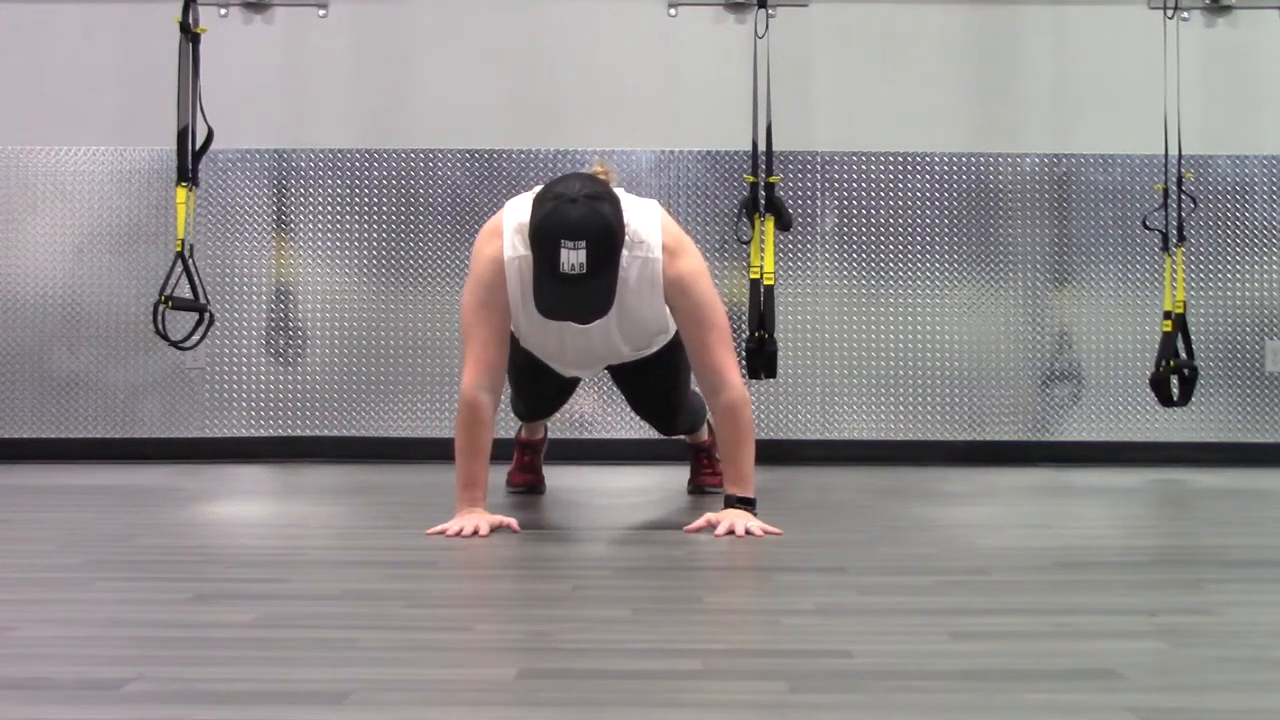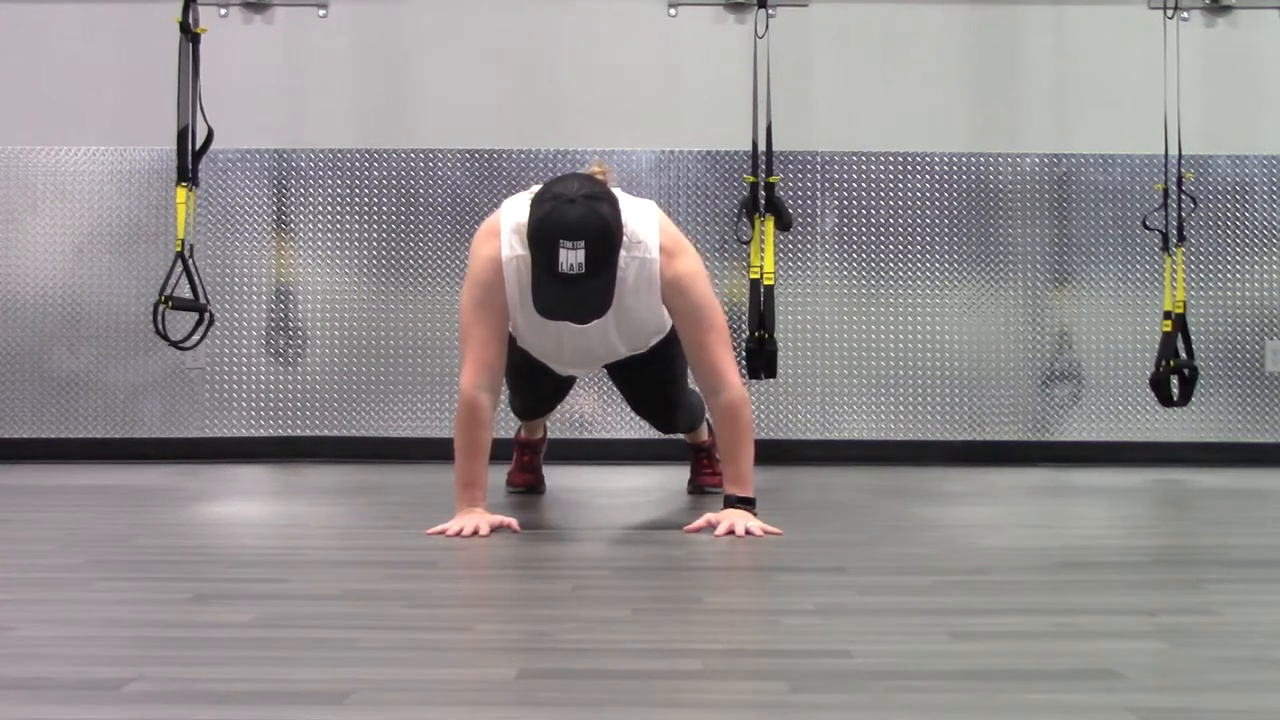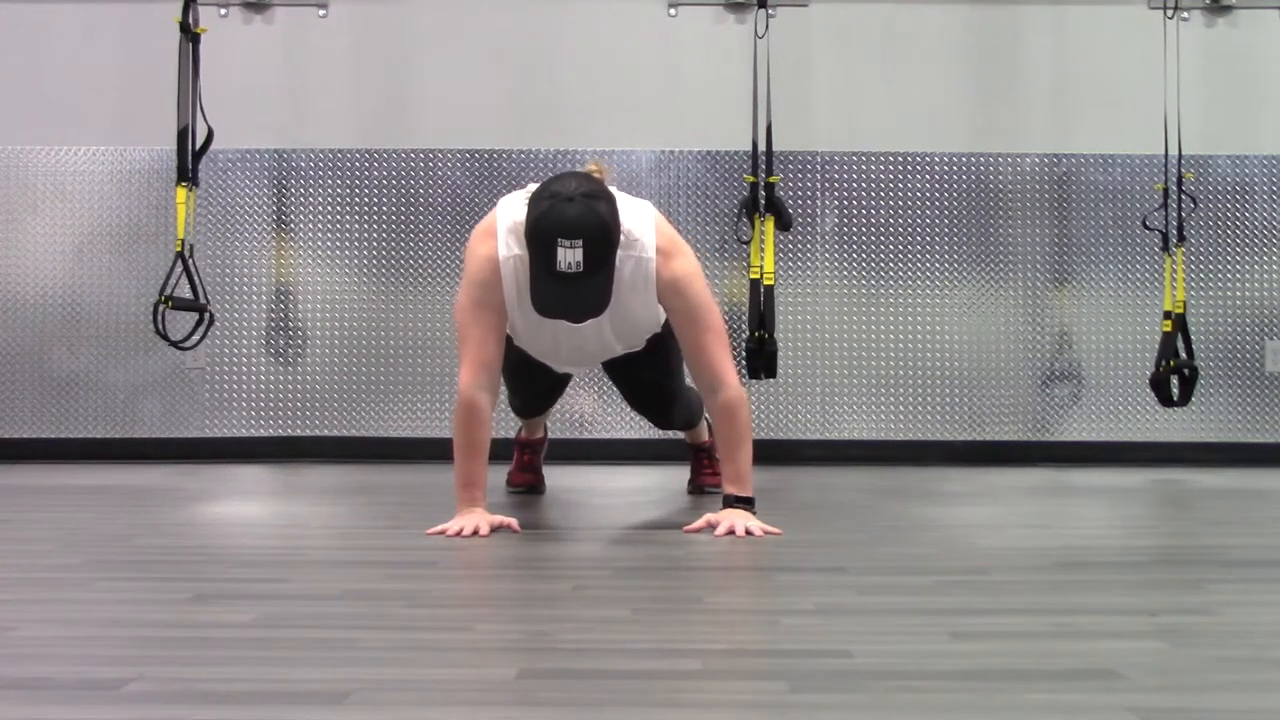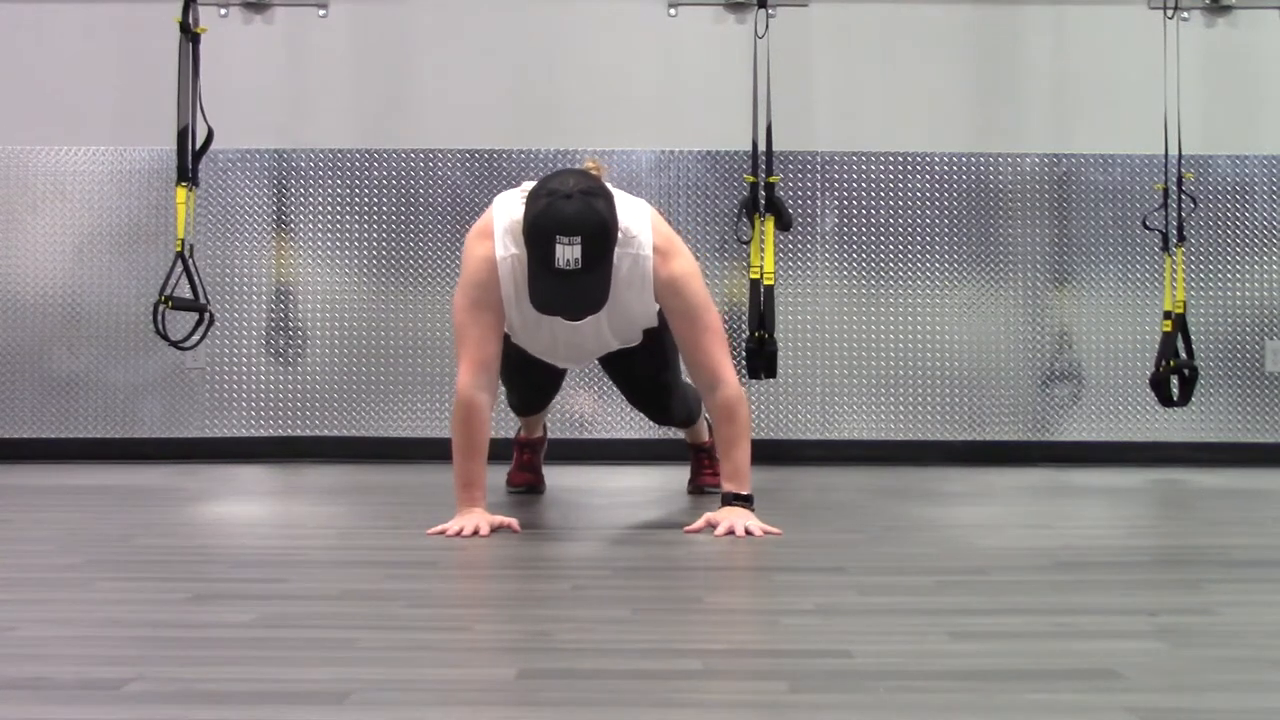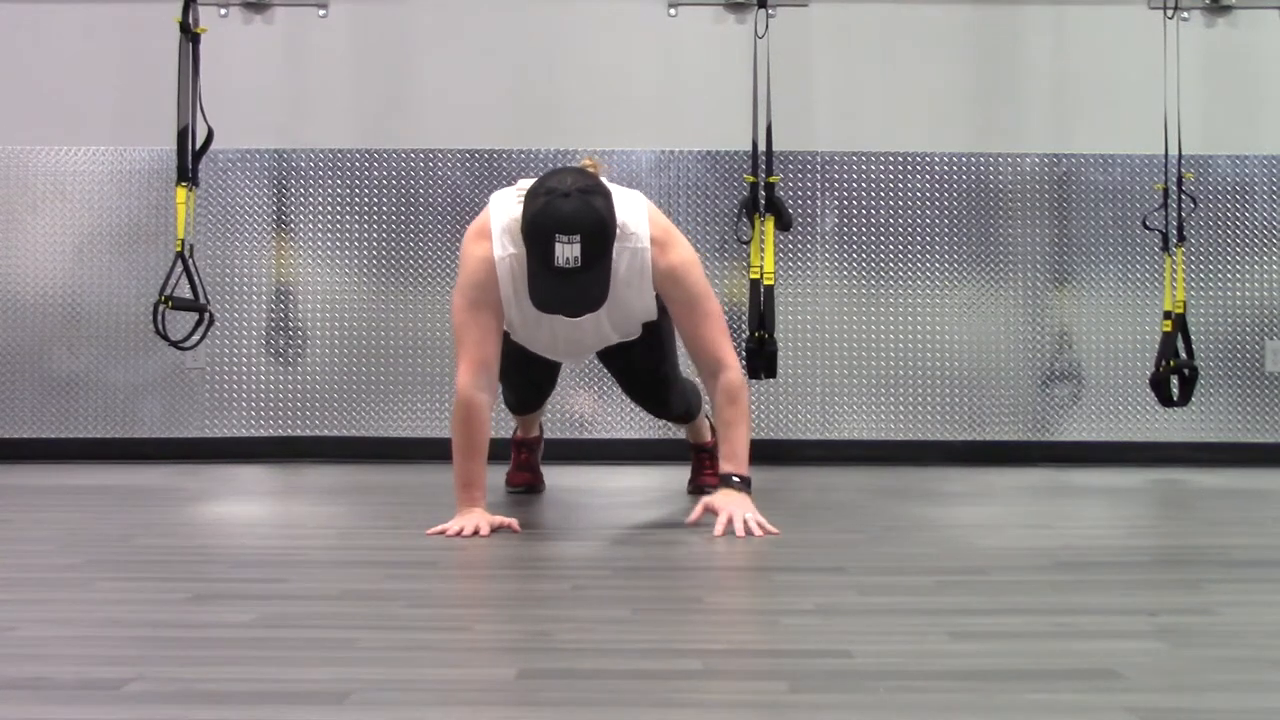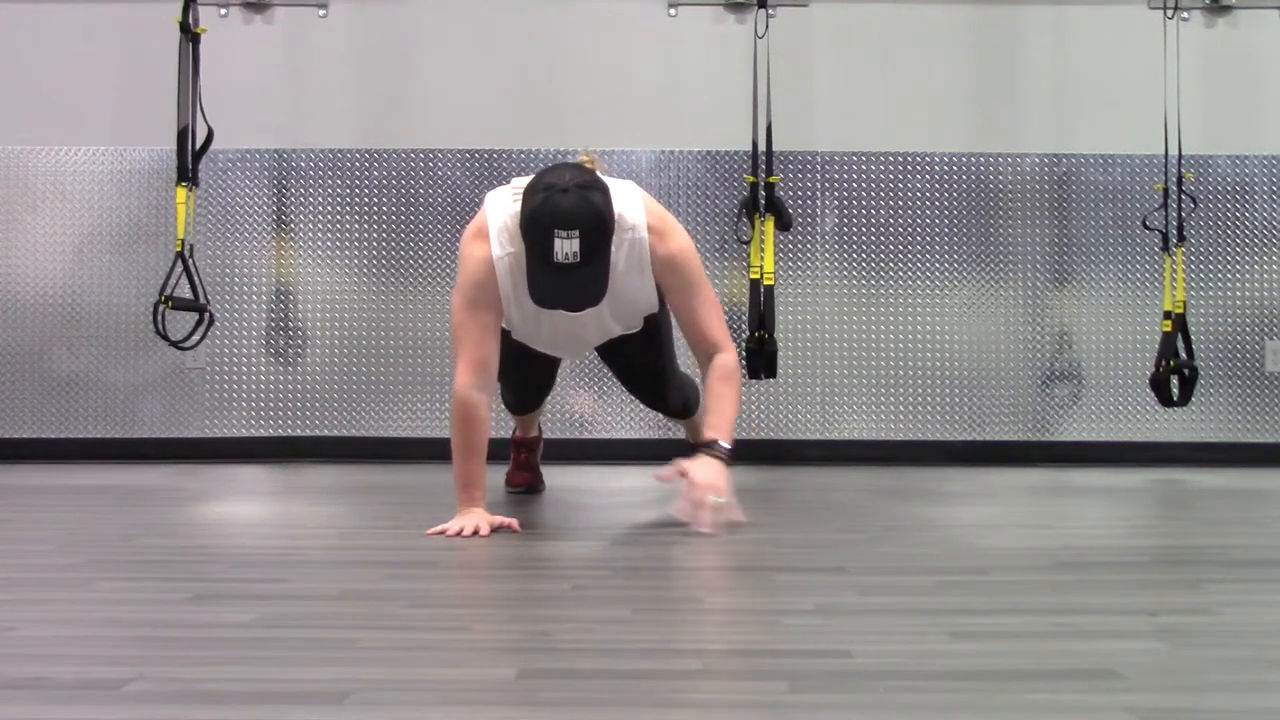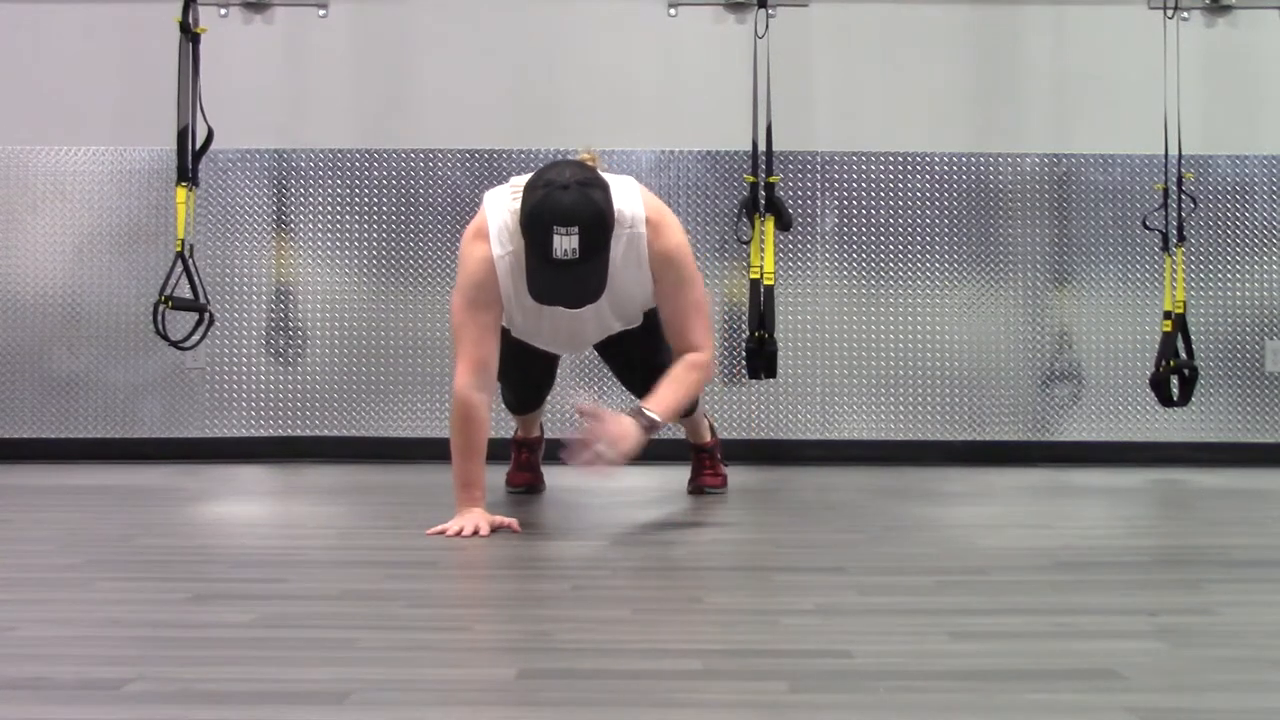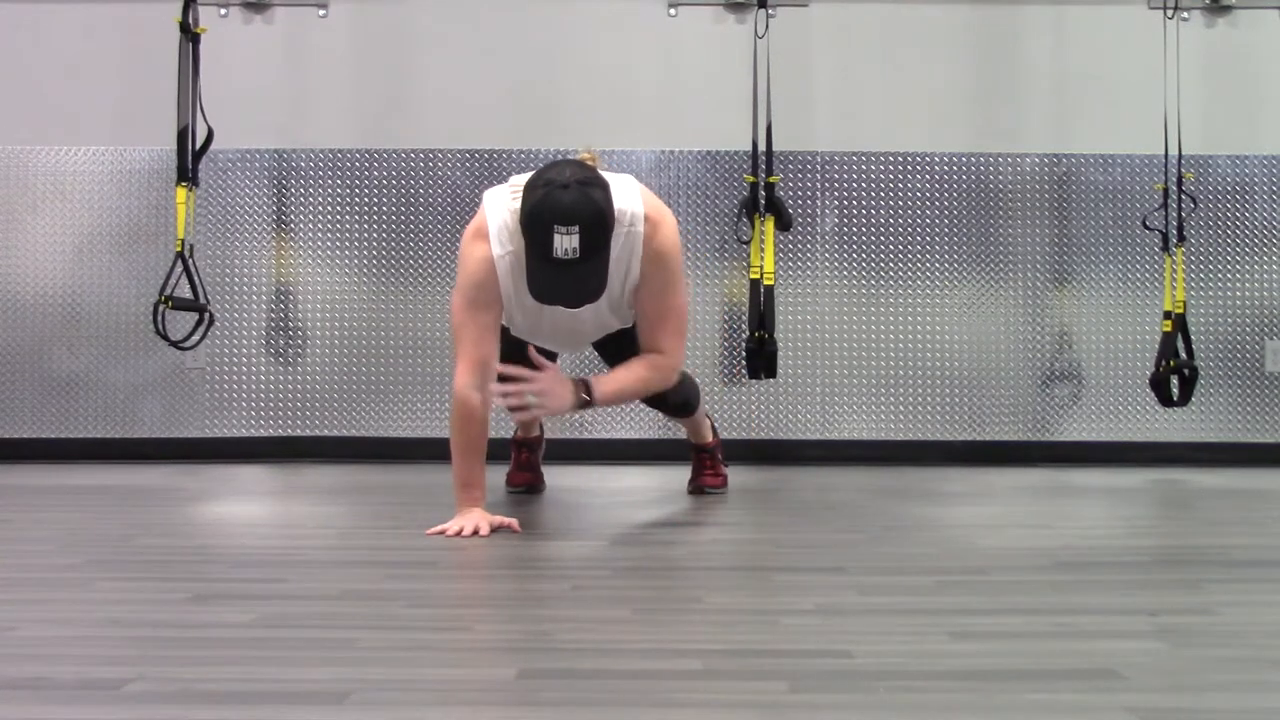
dt=0.1s
person 1, frame 1
left shoulder: (667, 250)
right shoulder: (499, 245)
left elbow: (726, 386)
right elbow: (479, 385)
left wrist: (740, 503)
right wrist: (471, 505)
right knee: (532, 402)
left ankle: (703, 440)
right ankle: (531, 439)
person 1, frame 2
left shoulder: (664, 250)
right shoulder: (497, 245)
left elbow: (725, 385)
right elbow: (477, 385)
left wrist: (739, 502)
right wrist: (471, 505)
right knee: (529, 397)
left ankle: (703, 440)
right ankle: (530, 439)
person 1, frame 3
left shoulder: (660, 251)
right shoulder: (493, 244)
left elbow: (723, 384)
right elbow: (475, 384)
left wrist: (738, 501)
right wrist: (471, 506)
right knee: (528, 398)
left ankle: (702, 440)
right ankle: (531, 439)
person 1, frame 4
left shoulder: (657, 249)
right shoulder: (490, 243)
left elbow: (721, 382)
right elbow: (474, 384)
left wrist: (736, 500)
right wrist: (470, 506)
left knee: (661, 399)
right knee: (526, 393)
left ankle: (702, 440)
right ankle: (530, 439)
person 1, frame 5
left shoulder: (655, 241)
right shoulder: (489, 241)
left elbow: (725, 368)
right elbow: (472, 380)
left wrist: (734, 482)
right wrist: (471, 505)
right knee: (521, 390)
left ankle: (701, 439)
right ankle: (525, 440)
person 1, frame 6
left shoulder: (653, 232)
right shoulder: (487, 240)
left elbow: (720, 353)
right elbow: (471, 382)
left wrist: (714, 451)
right wrist: (471, 505)
right knee: (521, 387)
left ankle: (699, 438)
right ankle: (526, 439)
person 1, frame 7
left shoulder: (655, 228)
right shoulder: (487, 239)
left elbow: (698, 353)
right elbow: (471, 380)
left wrist: (643, 422)
right wrist: (470, 505)
right knee: (520, 393)
left ankle: (703, 439)
right ankle: (527, 440)
person 1, frame 8
left shoulder: (651, 226)
right shoulder: (487, 238)
left elbow: (663, 361)
right elbow: (471, 380)
left wrist: (579, 394)
right wrist: (470, 505)
right knee: (519, 390)
left ankle: (704, 439)
right ankle: (527, 440)
